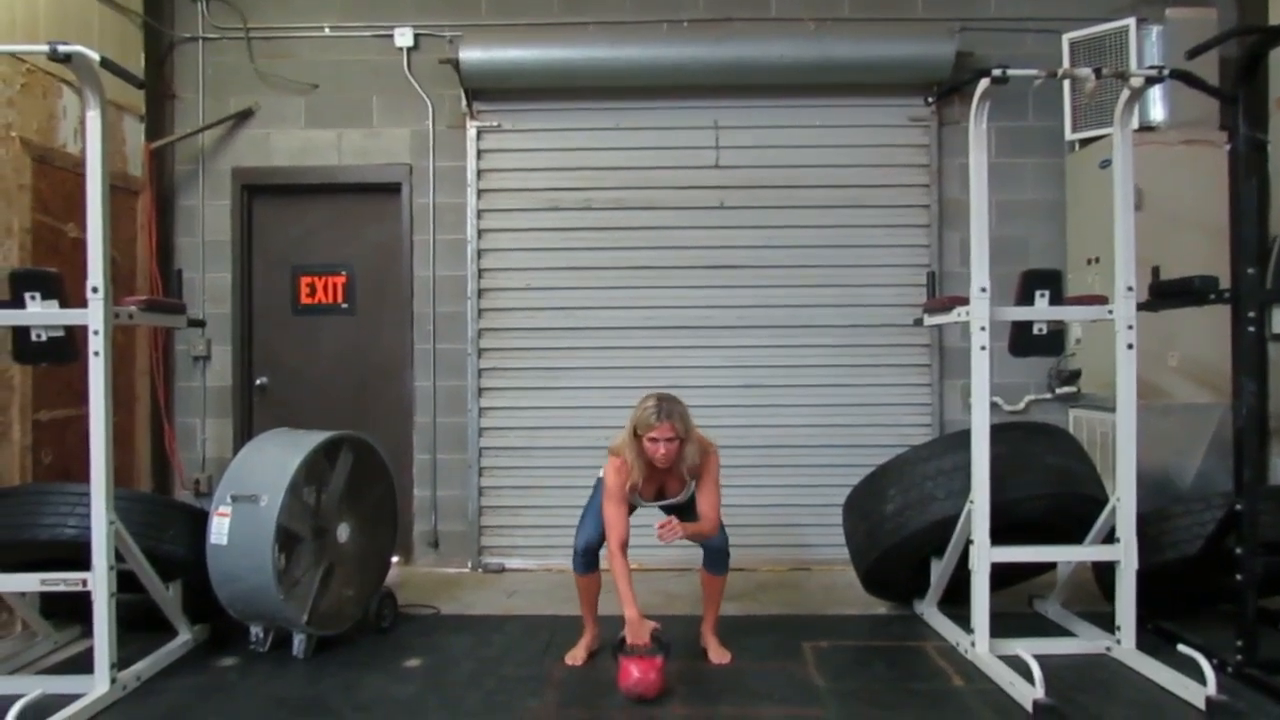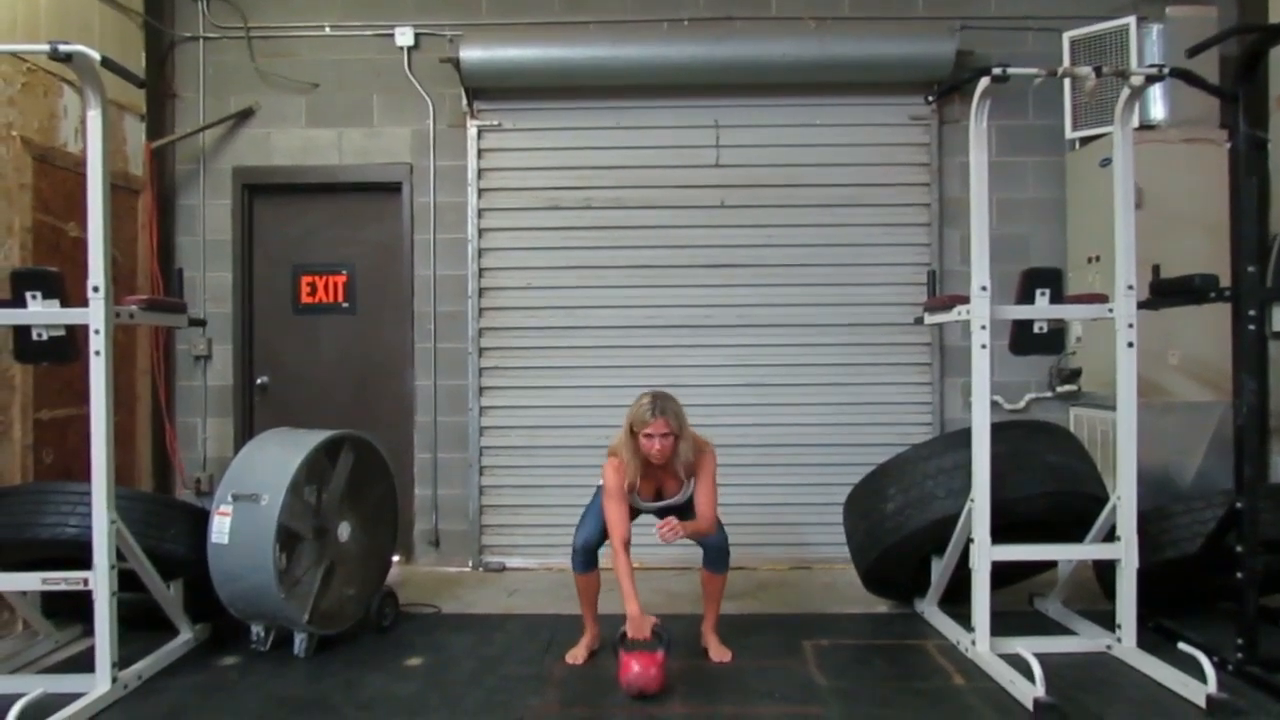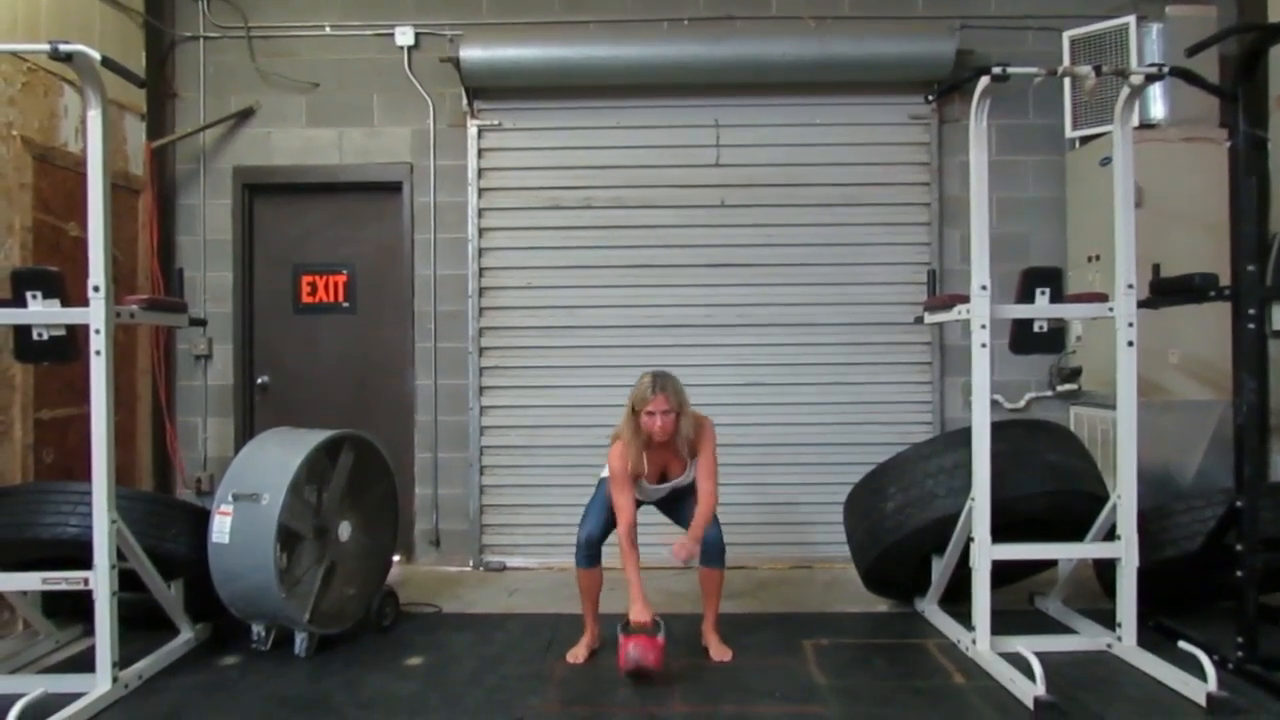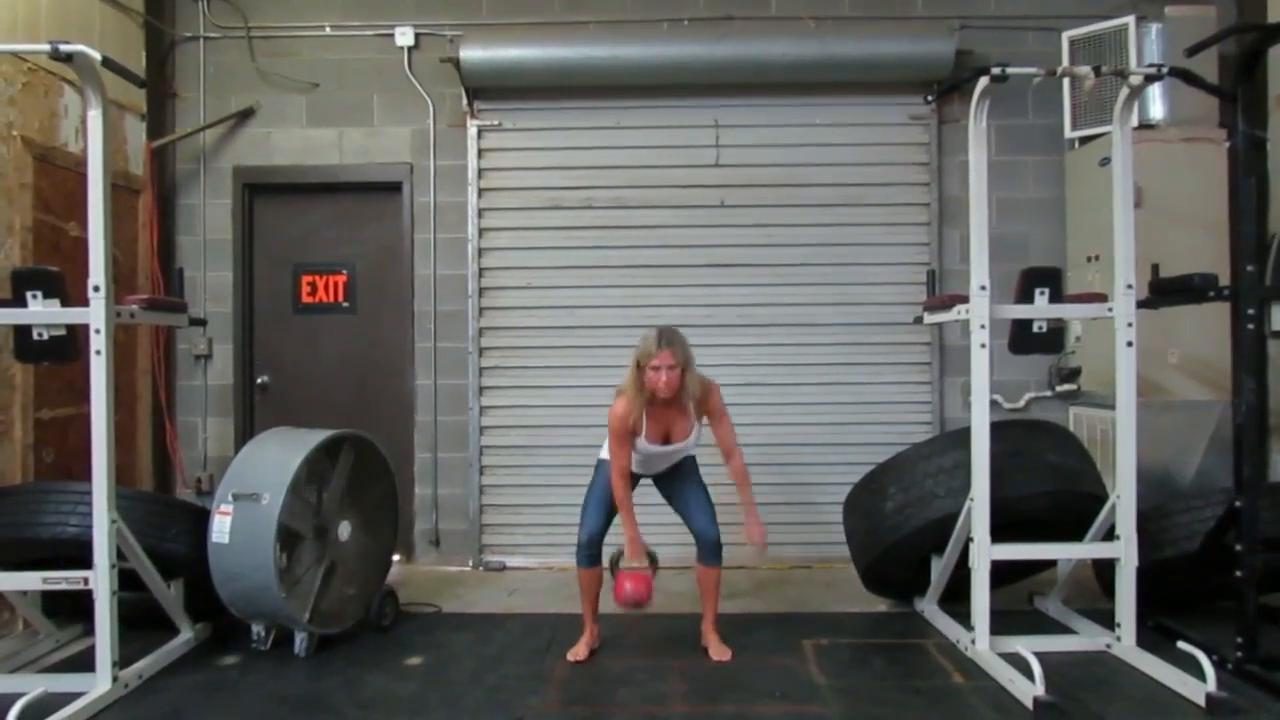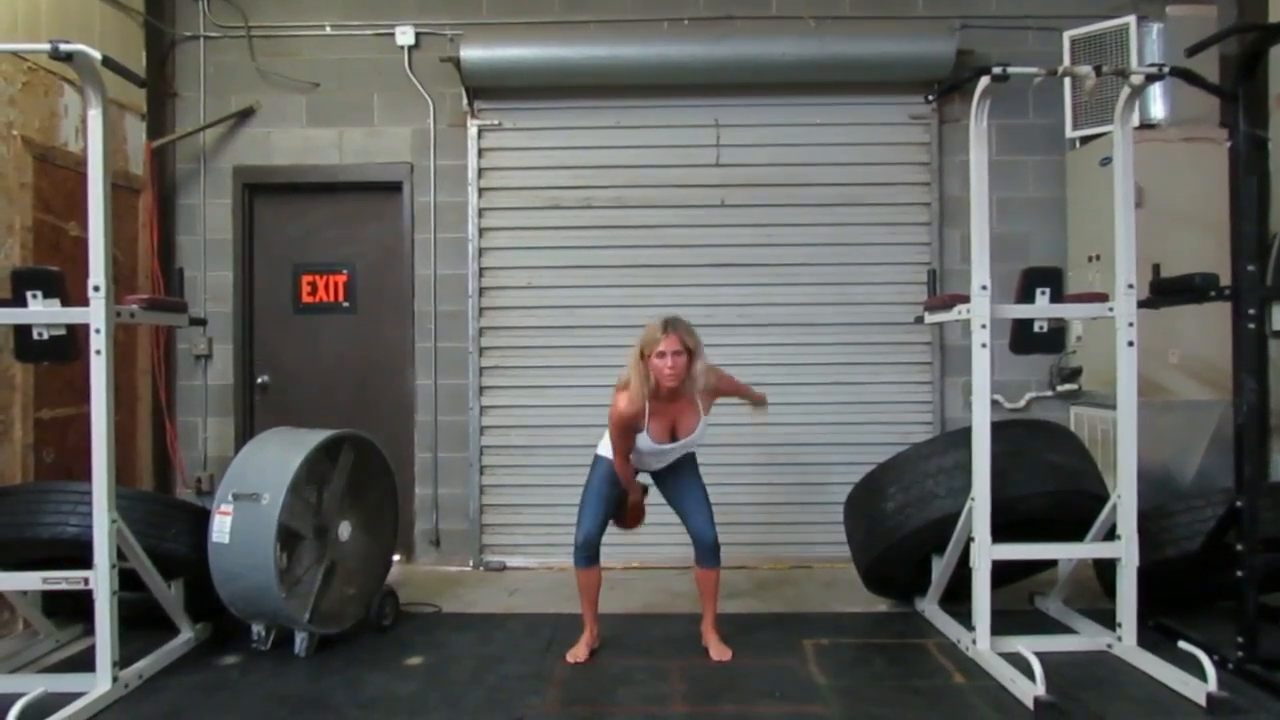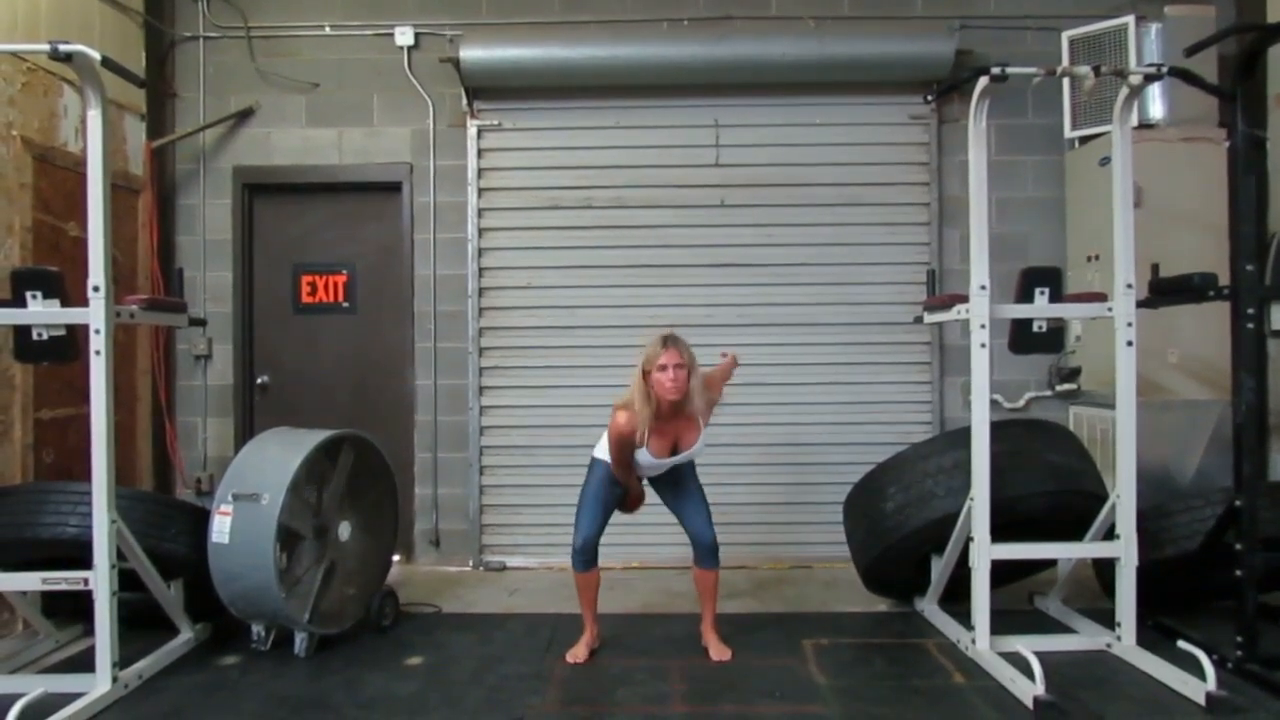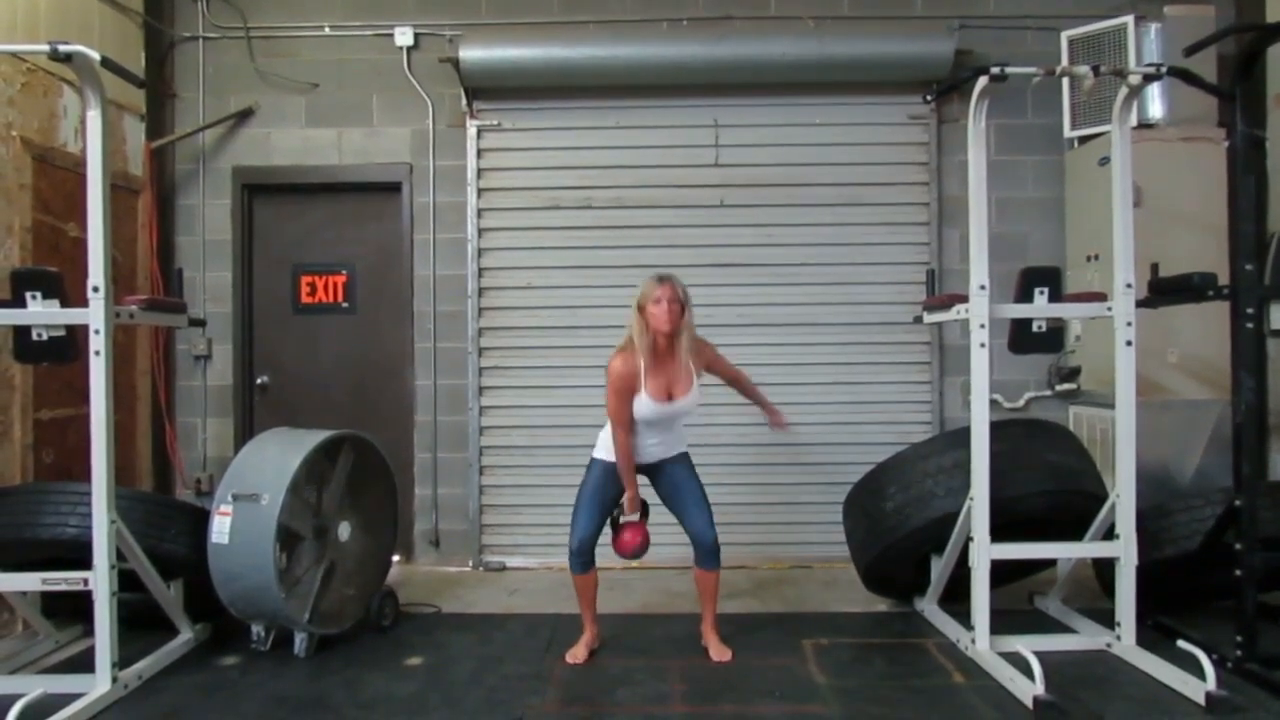
dt=0.2s
person 1, frame 1
left shoulder: (704, 454)
right shoulder: (620, 464)
left elbow: (711, 524)
right elbow: (616, 547)
left wrist: (684, 528)
right wrist: (632, 616)
left hip: (679, 496)
right hip: (623, 486)
left knee: (718, 545)
right knee: (585, 546)
left ankle: (709, 633)
right ankle: (590, 634)
person 1, frame 2
left shoulder: (700, 453)
right shoulder: (618, 464)
left elbow: (707, 520)
right elbow: (619, 545)
left wrist: (684, 527)
right wrist: (634, 612)
left hip: (677, 503)
right hip: (624, 497)
left knee: (718, 544)
right knee: (583, 545)
left ankle: (709, 632)
right ankle: (590, 634)
person 1, frame 3
left shoulder: (700, 430)
right shoulder: (623, 448)
left elbow: (708, 496)
right elbow: (626, 529)
left wrist: (693, 539)
right wrist: (637, 600)
left hip: (677, 490)
right hip: (622, 486)
left knee: (712, 540)
right knee: (588, 539)
left ankle: (710, 631)
right ankle: (590, 633)
person 1, frame 4
left shoulder: (704, 393)
right shoulder: (625, 406)
left elbow: (731, 454)
right elbow: (618, 476)
left wrist: (750, 513)
right wrist: (631, 537)
left hip: (676, 464)
right hip: (625, 463)
left knee: (708, 535)
right knee: (588, 537)
left ankle: (710, 630)
right ankle: (590, 632)
person 1, frame 5
left shoulder: (710, 383)
right shoulder: (628, 402)
left elbow: (739, 388)
right elbow: (621, 457)
left wrist: (755, 397)
right wrist: (633, 491)
left hip: (675, 462)
right hip: (618, 459)
left knee: (706, 538)
right knee: (586, 539)
left ankle: (709, 630)
right ankle: (589, 632)
person 1, frame 6
left shoulder: (705, 395)
right shoulder: (626, 420)
left elbow: (724, 370)
right elbow: (621, 466)
left wrist: (730, 361)
right wrist: (633, 489)
left hip: (675, 468)
right hip: (613, 466)
left knee: (706, 540)
right knee: (584, 543)
left ankle: (709, 631)
right ankle: (589, 633)
person 1, frame 7
left shoulder: (697, 352)
right shoulder: (624, 363)
left elbow: (735, 378)
right elbow: (623, 436)
left wrist: (767, 407)
right wrist: (631, 490)
left hip: (669, 458)
right hip: (614, 458)
left knee: (706, 539)
right knee: (580, 544)
left ankle: (709, 630)
right ankle: (589, 632)
